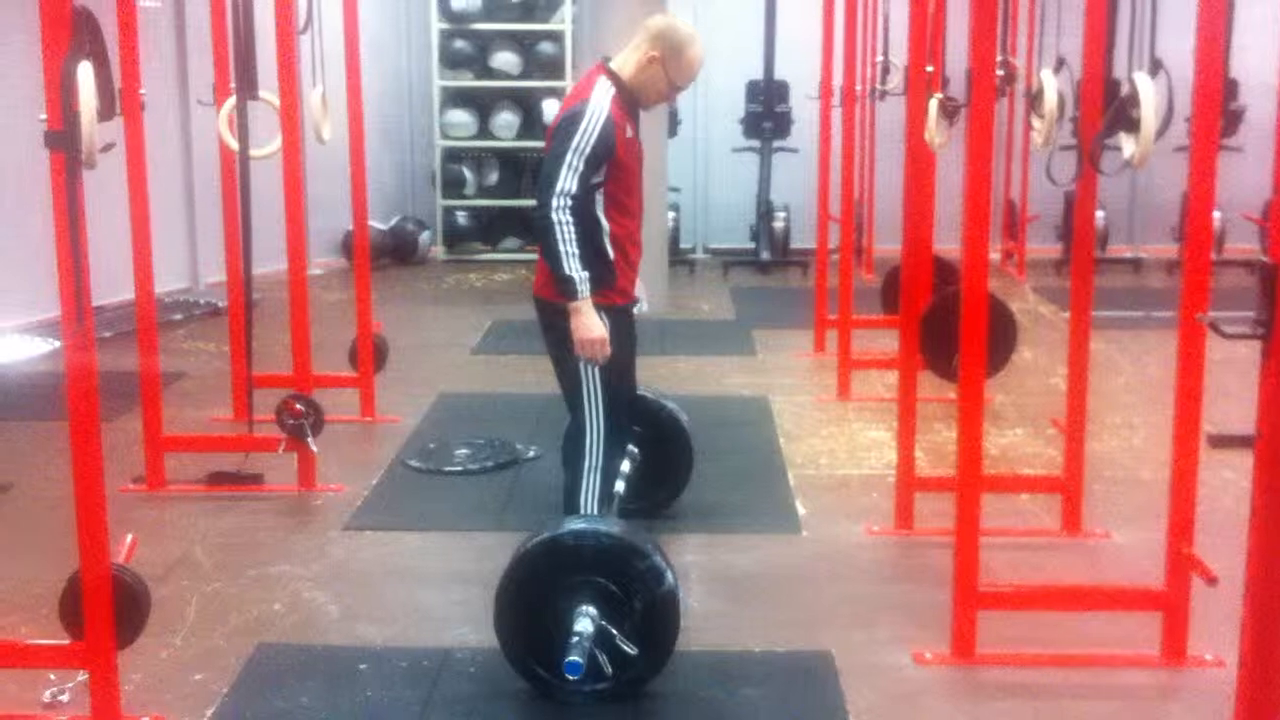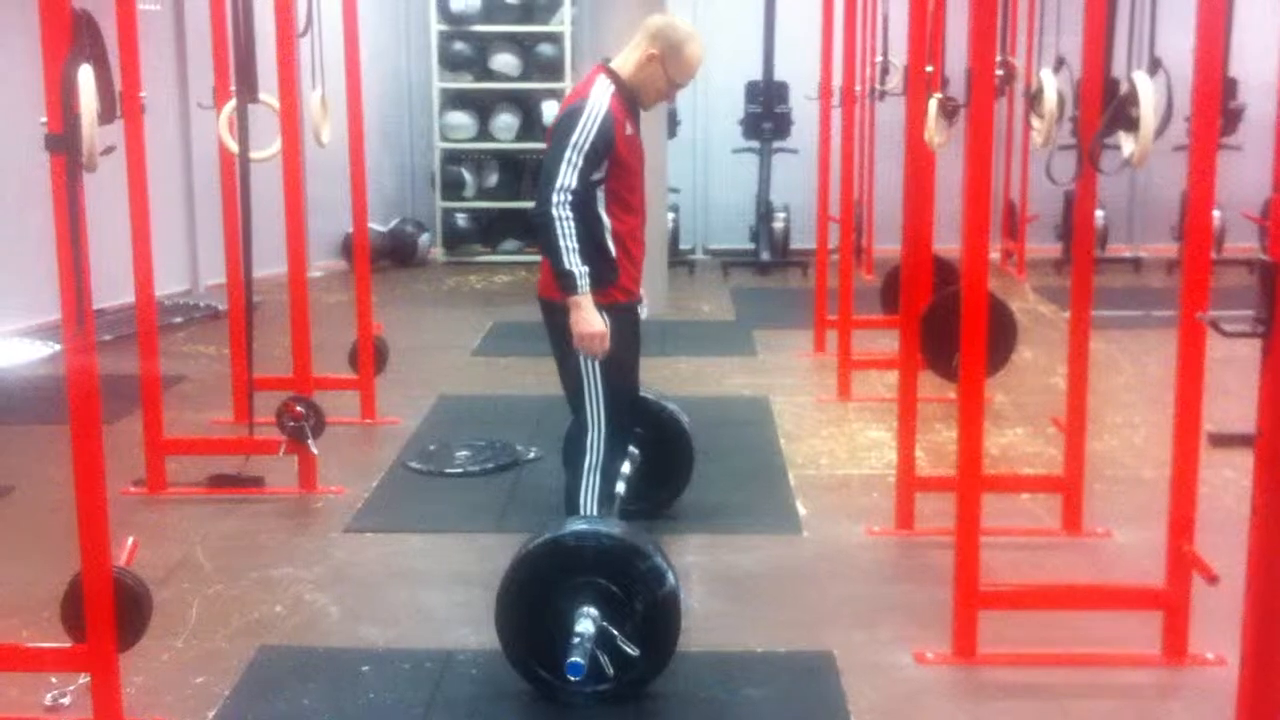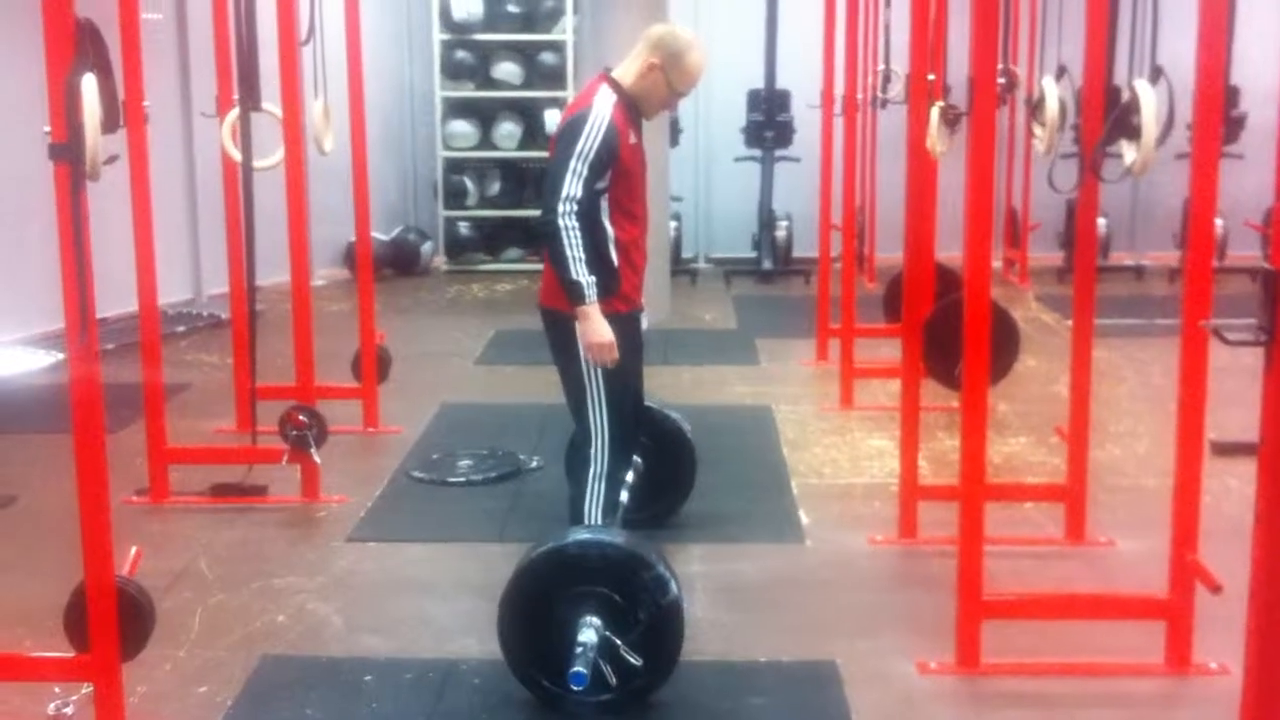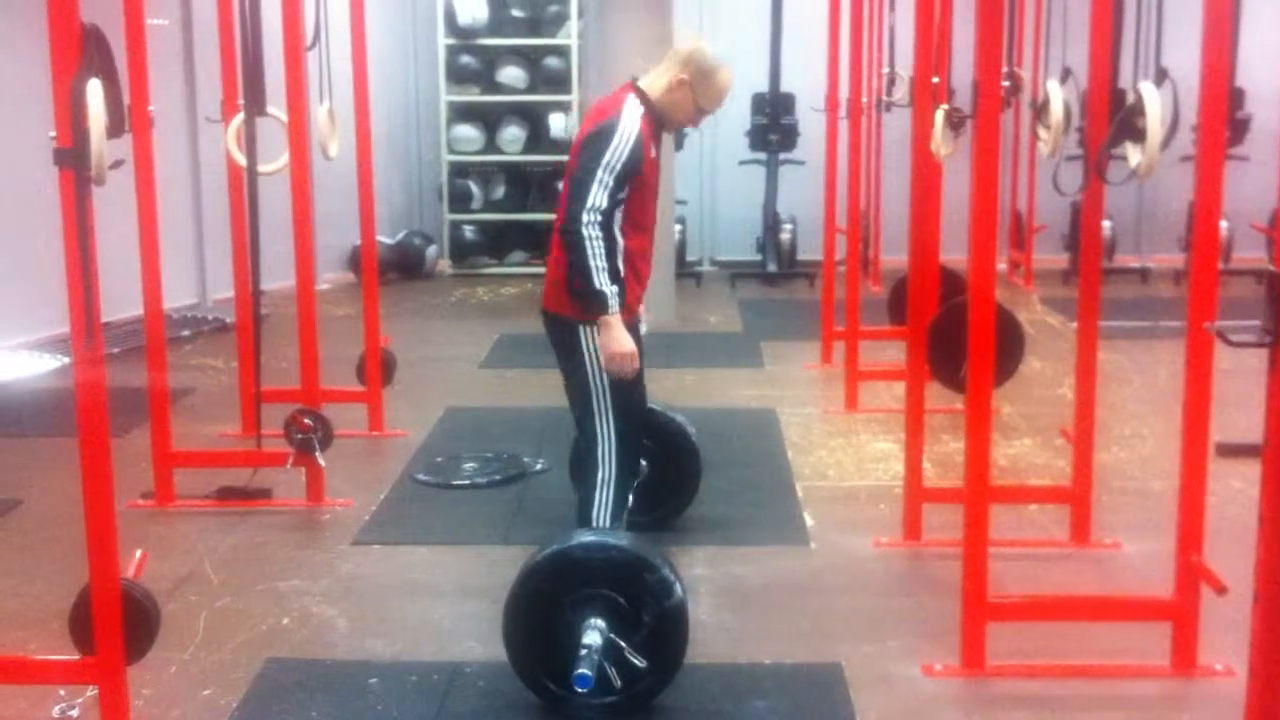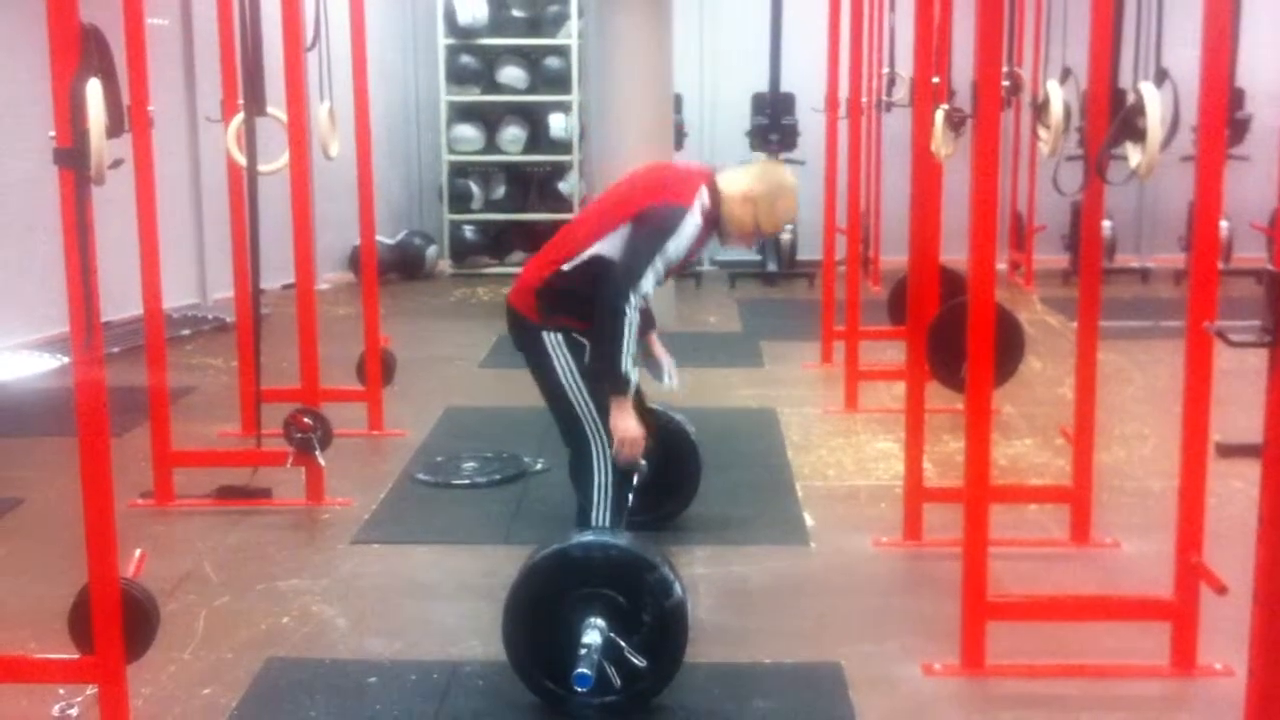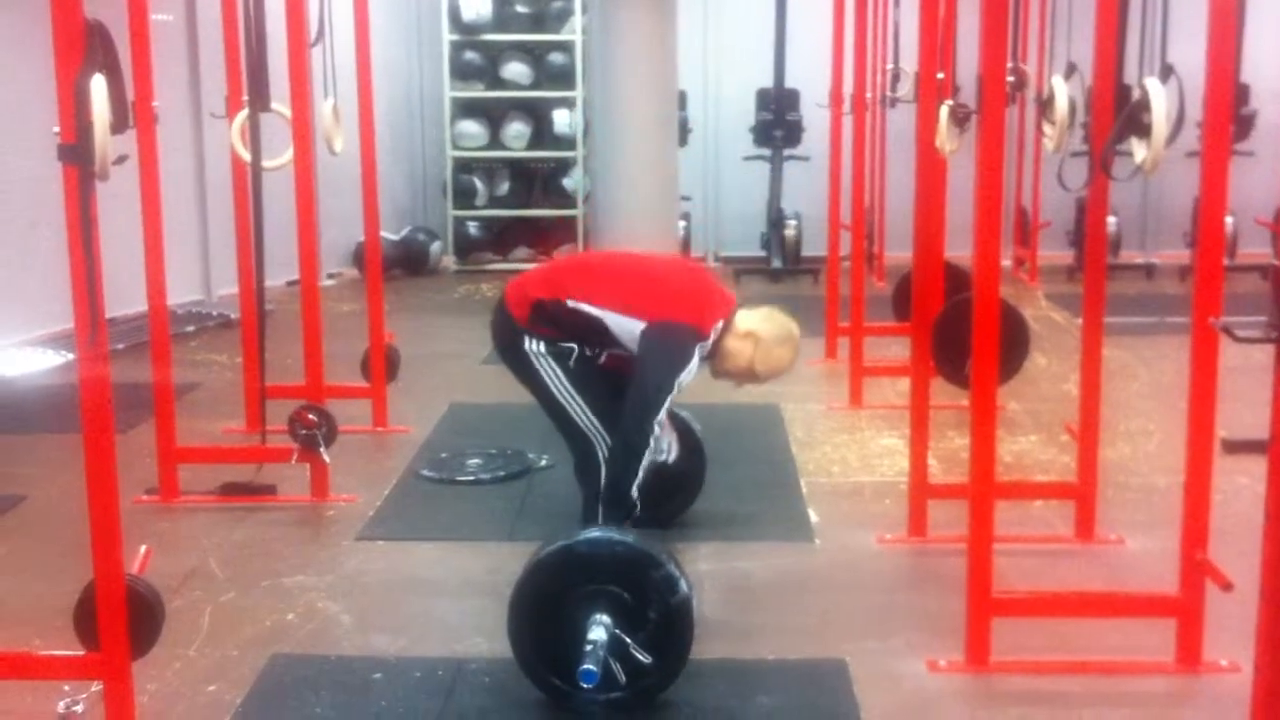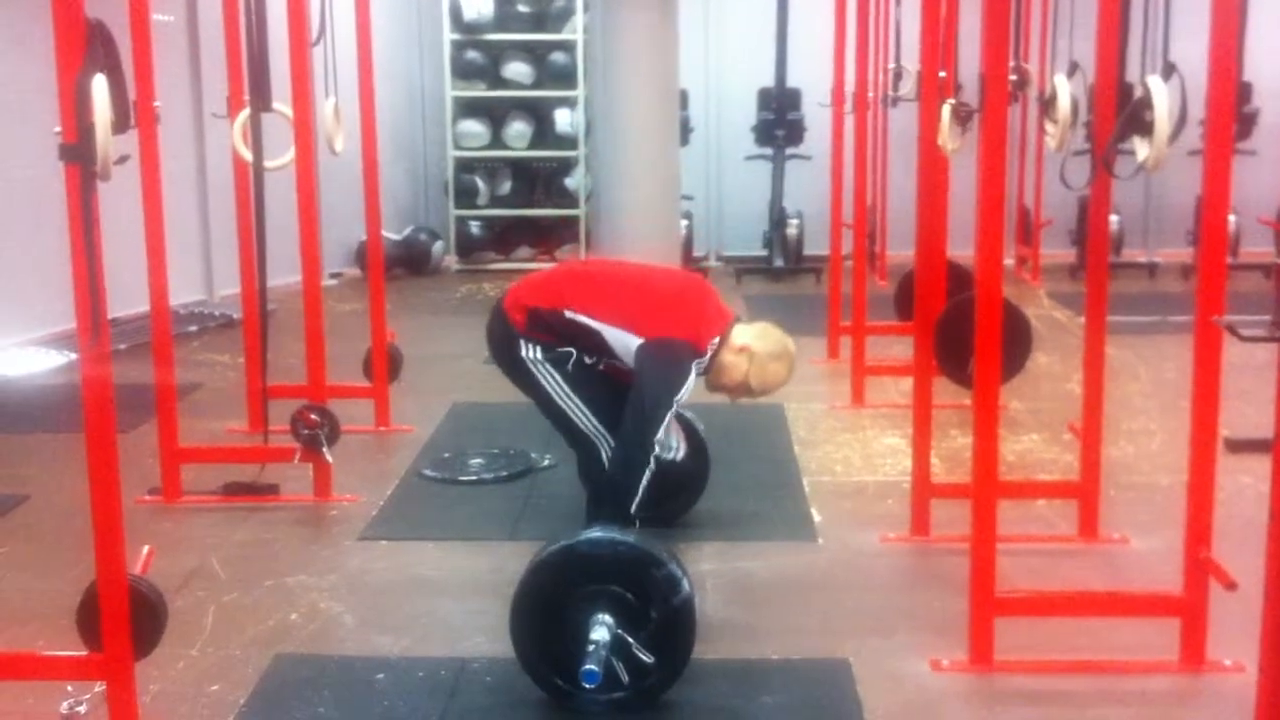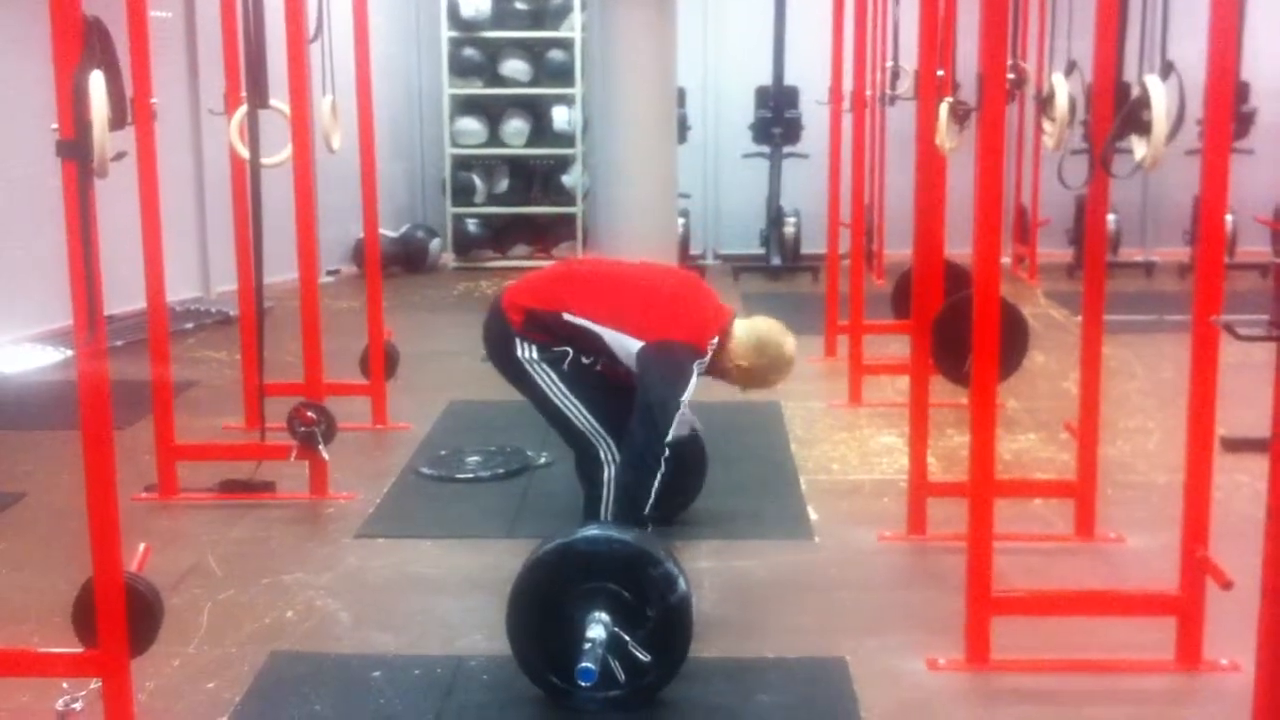
dt=0.4s
person 1, frame 1
left shoulder: (618, 104)
right shoulder: (593, 111)
right elbow: (554, 210)
right wrist: (580, 307)
left hip: (608, 295)
right hip: (584, 305)
left knee: (615, 416)
right knee: (596, 427)
left ankle: (600, 523)
person 1, frame 2
left shoulder: (620, 104)
right shoulder: (593, 110)
right elbow: (554, 207)
right wrist: (580, 301)
left hip: (614, 295)
right hip: (589, 304)
left knee: (619, 417)
right knee: (598, 427)
left ankle: (601, 524)
person 1, frame 3
left shoulder: (621, 114)
right shoulder: (595, 118)
right elbow: (559, 217)
right wrist: (588, 311)
left hip: (616, 304)
right hip: (589, 312)
left knee: (624, 425)
right knee: (603, 436)
left ankle: (606, 531)
person 1, frame 4
left shoulder: (635, 121)
right shoulder: (622, 129)
right elbow: (584, 226)
right wrist: (608, 321)
left hip: (610, 309)
right hip: (587, 314)
left knee: (627, 427)
right knee: (608, 438)
left ankle: (612, 535)
person 1, frame 5
left shoulder: (688, 192)
right shoulder: (685, 212)
right elbow: (622, 296)
left wrist: (649, 335)
right wrist: (620, 404)
left hip: (568, 307)
right hip: (545, 315)
left knee: (628, 441)
right knee: (603, 447)
person 1, frame 6
left shoulder: (710, 300)
right shoulder: (688, 337)
right elbow: (637, 425)
left wrist: (656, 416)
right wrist: (617, 520)
left hip: (555, 308)
right hip: (529, 323)
right knee: (603, 446)
person 1, frame 7
left shoulder: (707, 314)
right shoulder: (680, 354)
right elbow: (635, 448)
left wrist: (662, 413)
left hip: (551, 312)
right hip: (525, 327)
left knee: (623, 419)
right knee: (607, 448)
person 1, frame 8
left shoulder: (708, 314)
right shoulder: (680, 356)
right elbow: (646, 449)
left hip: (544, 310)
right hip: (521, 328)
left knee: (626, 422)
right knee: (608, 450)
